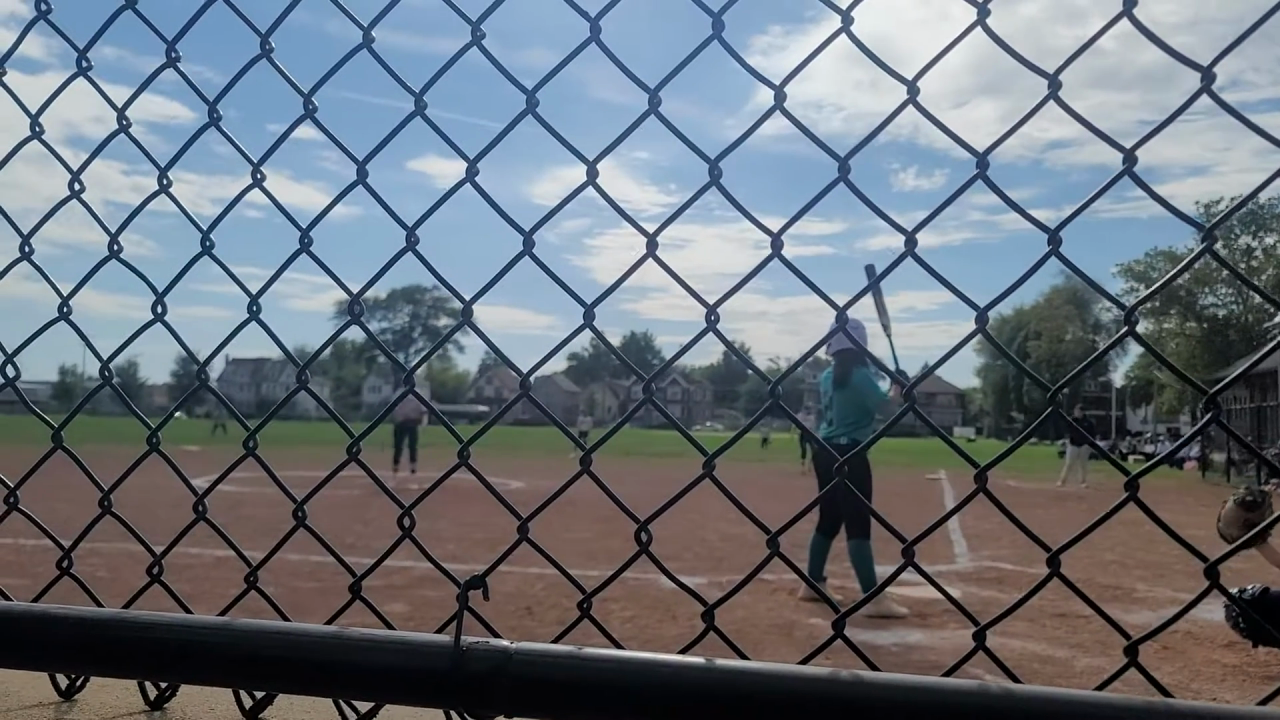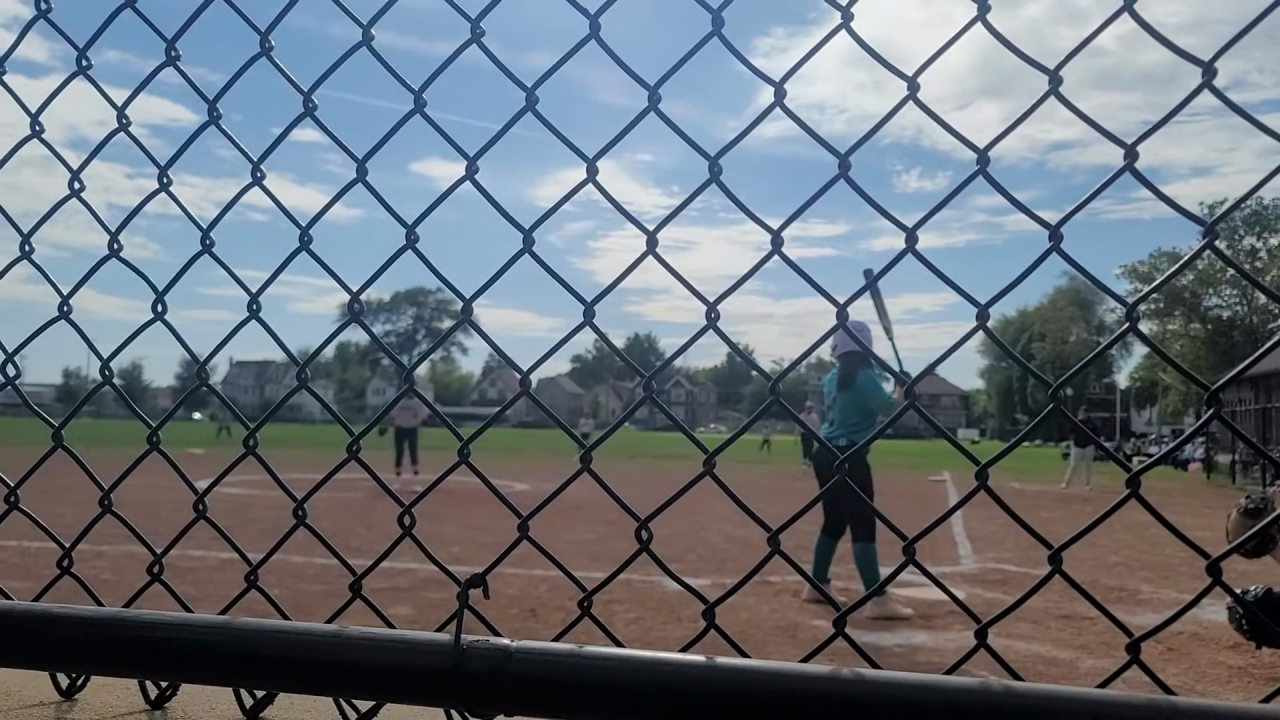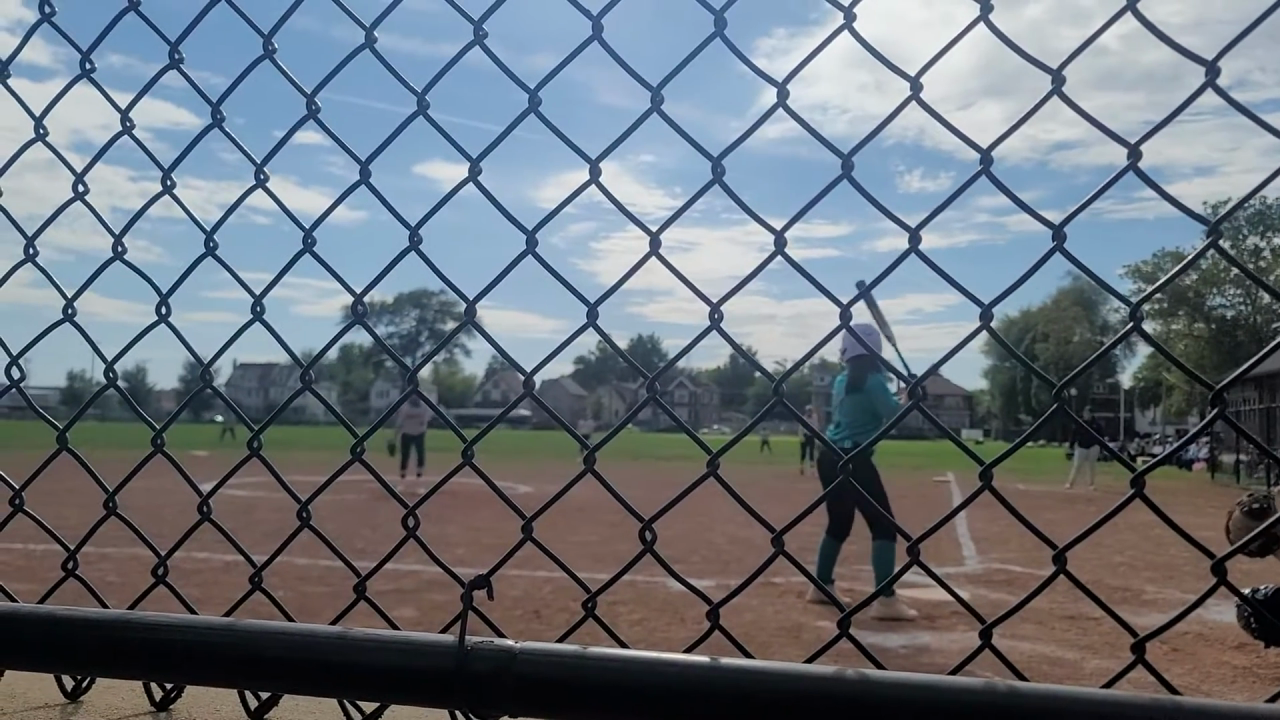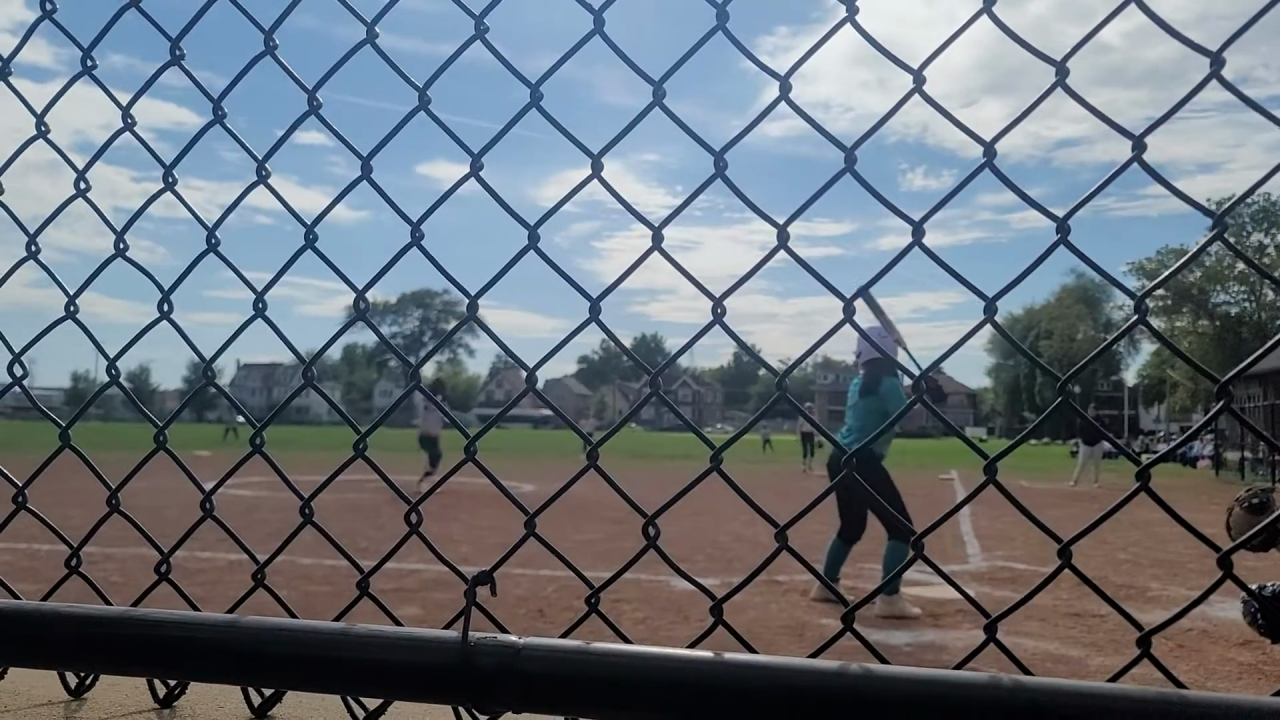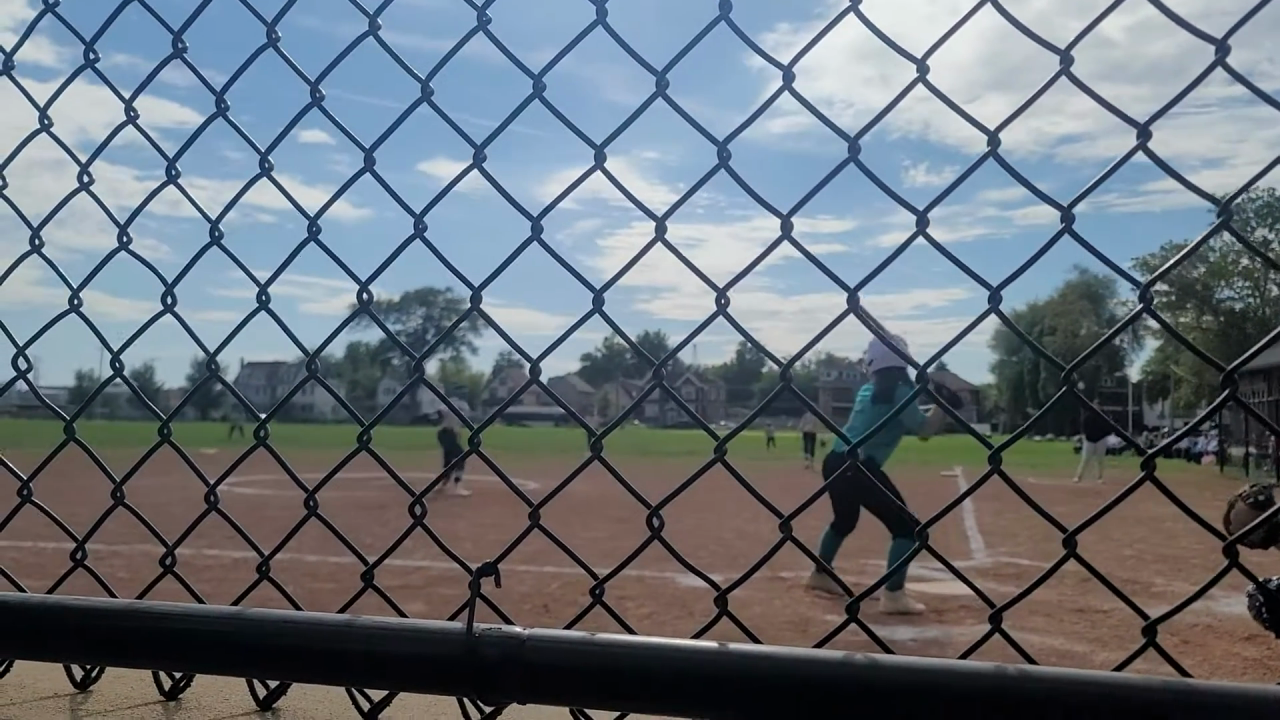
dt=0.3s
person 1, frame 1
left shoulder: (828, 376)
right shoulder: (860, 374)
right elbow: (885, 407)
right wrist: (898, 387)
left hip: (826, 453)
right hip: (849, 455)
left knee: (829, 520)
right knee: (858, 524)
left ankle: (813, 584)
right ankle: (874, 598)
person 1, frame 2
left shoulder: (832, 378)
right shoulder: (864, 376)
right elbow: (889, 410)
right wrist: (902, 389)
left hip: (825, 455)
right hip: (848, 457)
left knee: (834, 522)
right knee: (863, 525)
left ankle: (817, 586)
right ankle: (878, 600)
person 1, frame 3
left shoulder: (841, 380)
right shoulder: (872, 379)
right elbow: (895, 416)
left hip: (830, 457)
right hip: (853, 460)
left knee: (839, 524)
right knee: (883, 525)
left ankle: (822, 587)
right ankle: (885, 600)
person 1, frame 4
left shoulder: (858, 383)
right shoulder: (886, 383)
right wrist: (928, 397)
left hip: (840, 462)
right hip: (862, 465)
left knee: (851, 528)
right knee: (901, 527)
left ankle: (825, 585)
right ankle: (889, 598)
person 1, frame 5
left shoulder: (867, 390)
right shoulder: (898, 391)
right elbow: (923, 431)
left wrist: (929, 409)
right wrist: (942, 406)
left hip: (835, 464)
right hip: (860, 468)
left knee: (844, 520)
right knee: (905, 526)
left ankle: (820, 574)
right ankle: (893, 594)
